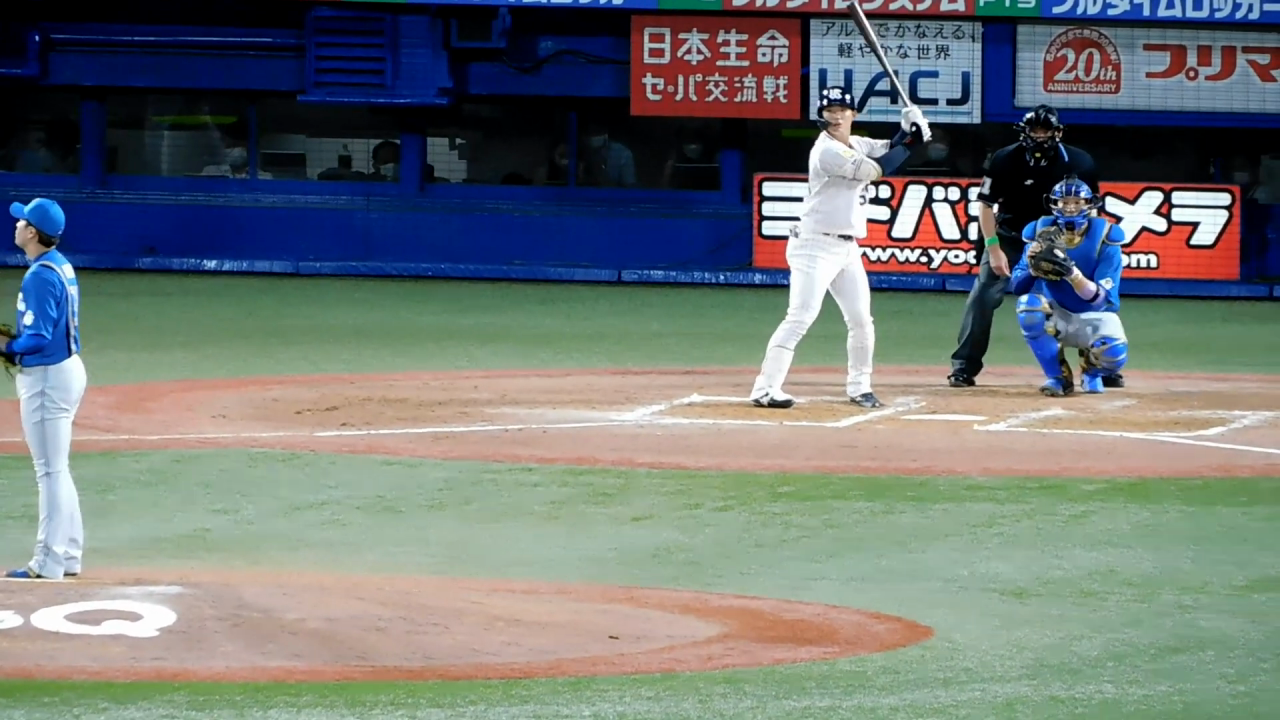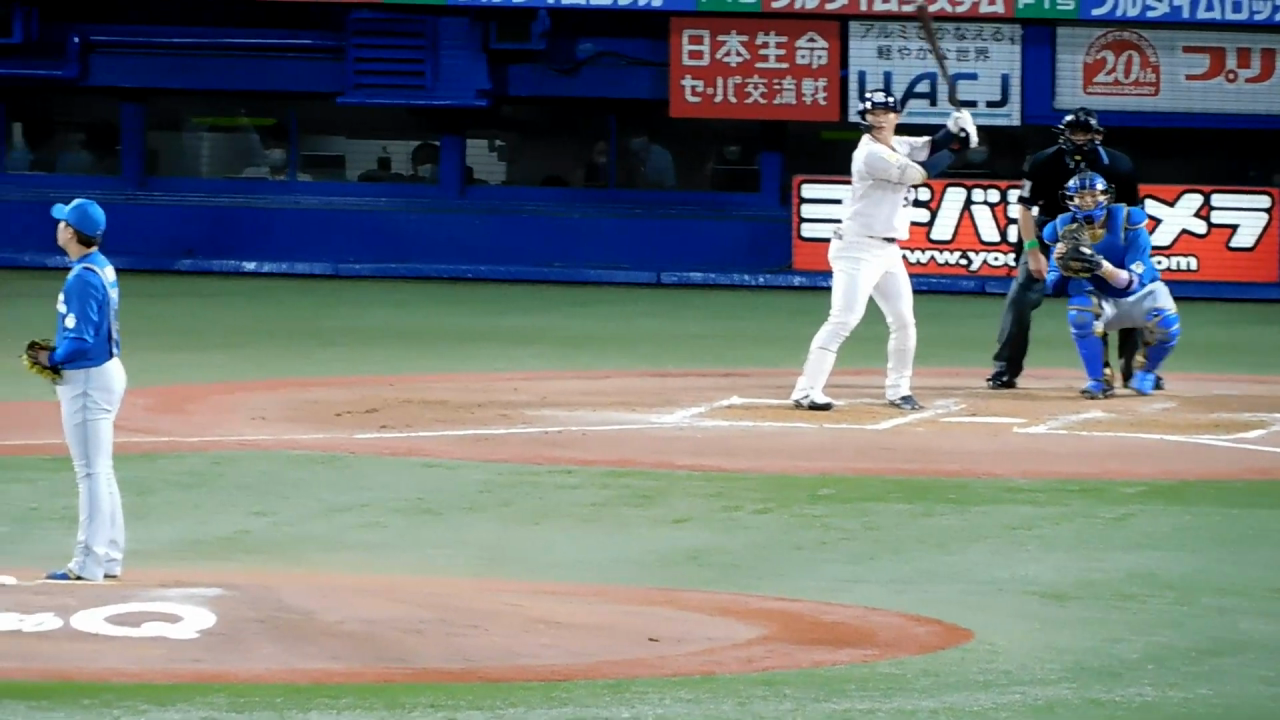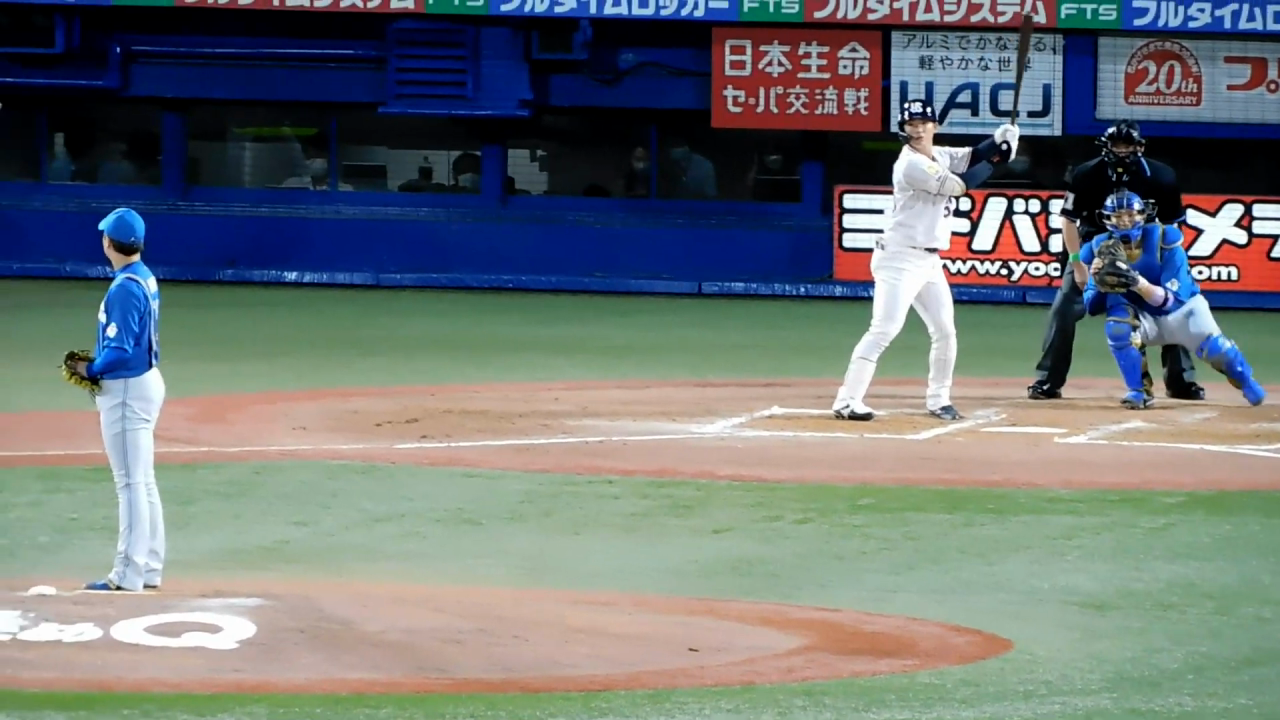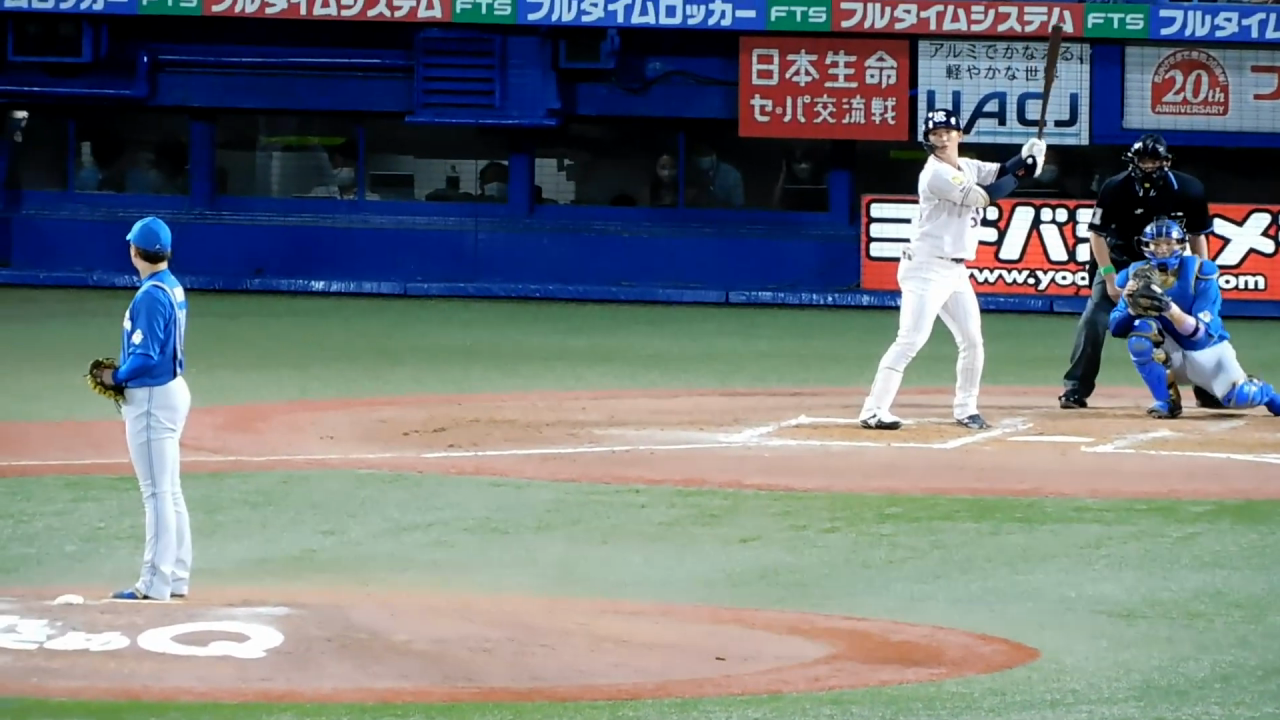
dt=0.2s
person 1, frame 1
left shoulder: (40, 276)
right shoulder: (60, 266)
left elbow: (38, 337)
left hip: (46, 377)
right hip: (66, 369)
left knee: (49, 471)
right knee: (58, 469)
left ankle: (49, 563)
right ankle: (69, 554)
person 1, frame 2
left shoulder: (81, 278)
right shoulder: (102, 267)
left elbow: (80, 341)
left wrist: (50, 359)
right wrist: (57, 354)
left hip: (87, 380)
right hip: (104, 371)
left knee: (91, 472)
right knee: (101, 471)
left ankle: (88, 565)
right ankle: (109, 557)
person 1, frame 3
left shoulder: (124, 287)
right shoulder: (145, 278)
left elbow: (119, 350)
left wrist: (90, 370)
right wrist: (98, 365)
left hip: (127, 390)
right hip: (144, 381)
left knee: (130, 483)
right knee: (143, 481)
left ankle: (129, 575)
right ankle: (149, 567)
person 1, frame 4
left shoulder: (150, 295)
right shoulder: (173, 288)
left elbow: (145, 356)
left wrist: (115, 377)
right wrist: (123, 374)
left hip: (152, 398)
right hip: (170, 390)
left knee: (156, 491)
right knee: (169, 490)
left ankle: (155, 584)
right ankle: (175, 577)
person 2, frame 1
left shoulder: (857, 144)
right shoulder: (826, 150)
left elbow: (889, 149)
right elbow: (876, 170)
left wrist: (907, 128)
right wrist: (910, 142)
left hip: (847, 247)
right hip: (815, 245)
left knee: (861, 319)
right knee: (800, 317)
left ankle: (859, 386)
right ankle: (766, 388)
person 2, frame 2
left shoulder: (898, 145)
right shoulder: (870, 153)
left elbow: (932, 145)
right elbow: (921, 173)
left wrist: (954, 129)
right wrist: (956, 147)
left hip: (888, 249)
right hip: (858, 247)
left knee: (903, 322)
right knee: (842, 319)
left ankle: (898, 389)
right ankle: (806, 390)
person 2, frame 3
left shoulder: (940, 155)
right shoulder: (911, 164)
left elbow: (973, 157)
right elbow: (959, 185)
left wrist: (998, 141)
right wrist: (997, 159)
left hip: (930, 260)
right hip: (900, 258)
left knee: (945, 332)
right knee: (883, 330)
left ankle: (938, 400)
right ankle: (847, 401)
person 2, frame 4
left shoulder: (967, 167)
right shoulder: (936, 174)
left elbow: (1000, 173)
right elbow: (984, 197)
left wrist: (1025, 157)
right wrist: (1022, 173)
left hip: (956, 269)
right hip: (926, 267)
left knee: (972, 341)
right knee: (910, 340)
left ankle: (965, 409)
right ankle: (874, 410)
person 3, frame 1
left shoulder: (1080, 163)
right shoulder: (1004, 160)
right elbow: (986, 205)
right wrist: (994, 249)
right hip: (1011, 235)
right knee: (983, 295)
right ankle: (964, 366)
person 3, frame 2
left shoulder: (1118, 166)
right shoulder: (1043, 163)
right elbow: (1025, 208)
right wrist: (1033, 252)
right knee: (1020, 298)
left ankle: (1138, 369)
right ankle: (1005, 369)
person 3, frame 3
left shoulder: (1162, 177)
right shoulder: (1086, 174)
left elbow: (1169, 225)
right elbow: (1069, 220)
right wrist: (1078, 264)
right knee: (1064, 308)
left ankle: (1181, 381)
right ankle: (1047, 380)
person 3, frame 4
left shoulder: (1189, 189)
right shoulder: (1114, 189)
left elbow: (1197, 236)
right elbow: (1097, 235)
right wrist: (1109, 278)
right hip: (1121, 261)
right knee: (1094, 319)
left ankle: (1208, 390)
right ankle: (1076, 389)
person 4, frame 1
left shoulder: (1105, 239)
right shoulder: (1041, 233)
left elbow: (1102, 298)
right elbow: (1017, 288)
left wrist: (1072, 273)
right wrist: (1032, 268)
left hip: (1096, 317)
right hip: (1058, 315)
left knee: (1113, 352)
right knee: (1028, 305)
left ankle: (1092, 373)
right ankle: (1058, 377)
person 4, frame 2
left shoulder: (1127, 224)
right shoulder: (1063, 231)
left elbow: (1133, 281)
right elbow: (1054, 289)
left wrist: (1100, 265)
right wrist: (1061, 267)
left hip: (1142, 292)
right hip: (1102, 298)
left knee: (1166, 324)
right knee: (1080, 312)
left ankle: (1146, 369)
right ankle: (1099, 380)
person 4, frame 3
left shoulder: (1164, 243)
right shoulder: (1101, 250)
left elbow: (1172, 301)
right elbow: (1092, 308)
left wrist: (1138, 283)
right wrist: (1100, 285)
left hip: (1182, 310)
right hip: (1145, 317)
left knee: (1215, 350)
right knee: (1117, 319)
left ankle: (1242, 377)
right ankle: (1138, 390)
person 4, frame 4
left shoulder: (1199, 274)
right shoulder: (1138, 276)
left elbow: (1202, 333)
right elbow: (1116, 329)
left wrist: (1170, 309)
right wrist: (1132, 307)
left hip: (1207, 351)
right hip: (1172, 355)
left knee: (1240, 398)
right knee: (1140, 331)
left ankle: (1264, 394)
right ankle: (1167, 400)
